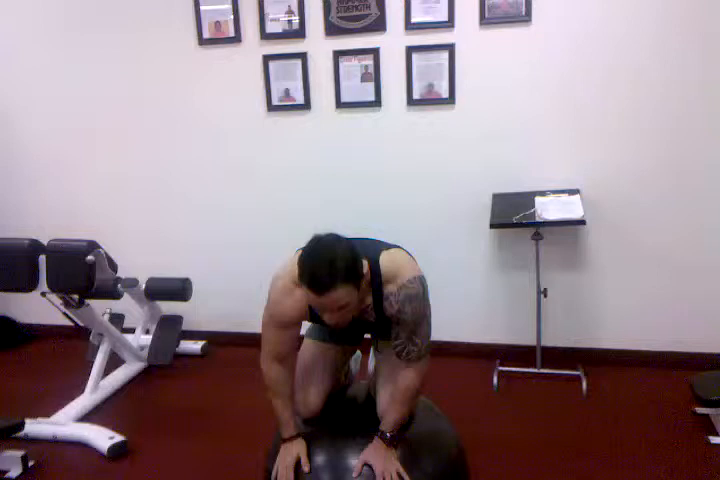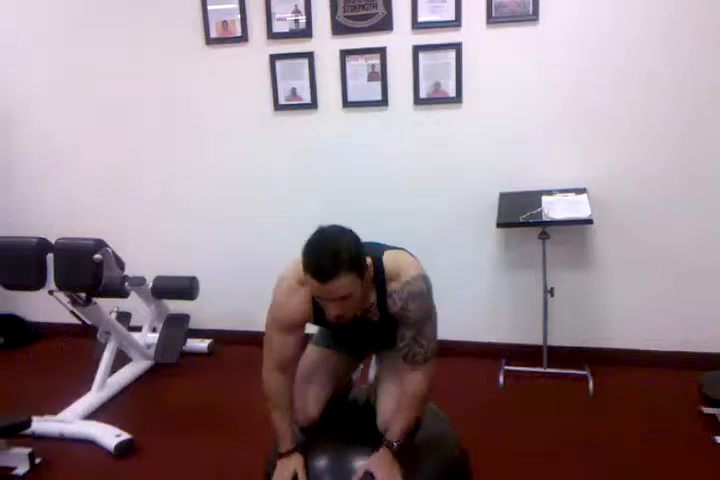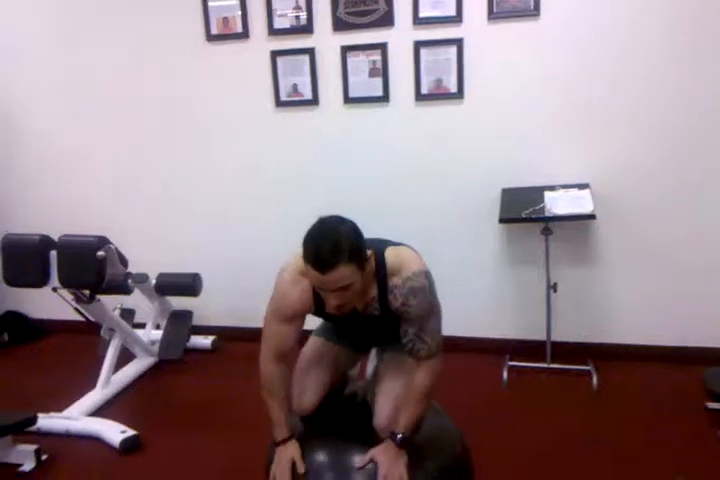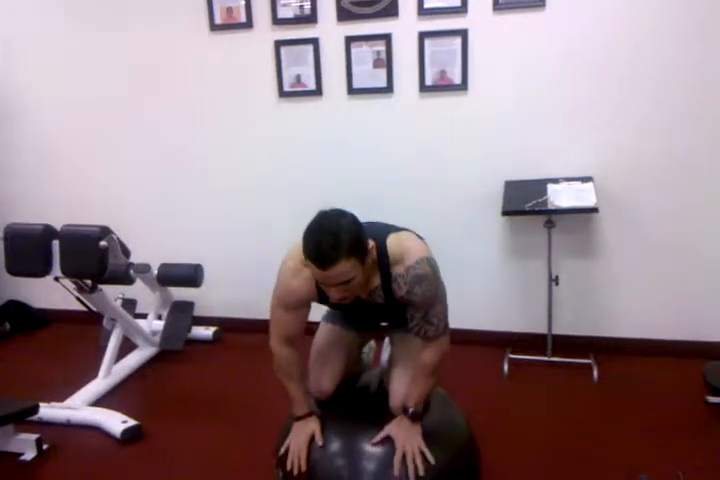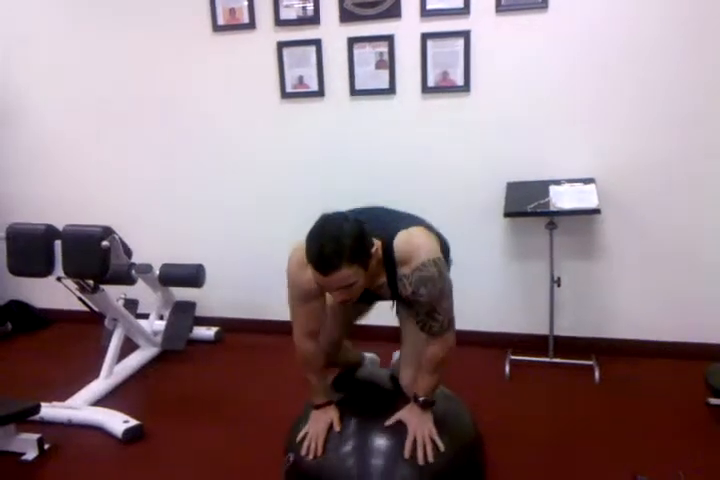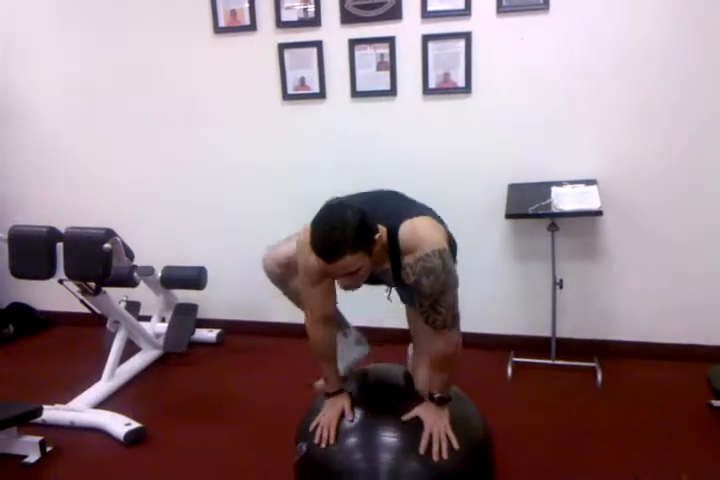
dt=0.3s
person 1, frame 1
left shoulder: (403, 284)
right shoulder: (287, 289)
left elbow: (412, 367)
right elbow: (274, 362)
left wrist: (385, 441)
right wrist: (290, 437)
left hip: (390, 316)
left knee: (390, 412)
right knee: (306, 408)
left ankle: (378, 377)
right ankle: (341, 377)
person 1, frame 2
left shoulder: (406, 284)
right shoulder: (292, 290)
left elbow: (419, 371)
right elbow: (277, 370)
left wrist: (390, 451)
right wrist: (287, 452)
left hip: (394, 333)
right hip: (338, 334)
left knee: (391, 424)
right knee: (305, 416)
left ankle: (381, 384)
right ankle: (343, 384)
person 1, frame 3
left shoulder: (408, 278)
right shoulder: (293, 282)
left elbow: (427, 364)
right elbow: (272, 361)
left wrist: (397, 442)
right wrist: (283, 440)
left hip: (398, 328)
right hip: (343, 326)
left knee: (385, 425)
right knee: (302, 404)
left ankle: (381, 374)
right ankle: (343, 374)
person 1, frame 4
left shoulder: (412, 266)
right shoulder: (296, 272)
left elbow: (436, 343)
right elbow: (282, 344)
left wrist: (410, 416)
right wrist: (302, 415)
left hip: (407, 309)
right hip: (351, 310)
left knee: (401, 404)
right knee: (319, 390)
left ankle: (395, 363)
right ankle: (355, 363)
person 1, frame 5
left shoulder: (421, 262)
right shoulder: (304, 261)
left elbow: (441, 339)
right elbow: (307, 337)
left wrist: (420, 405)
right wrist: (321, 404)
left hip: (410, 272)
right hip: (361, 276)
left knee: (413, 385)
left ankle: (403, 368)
right ankle: (359, 366)
person 1, frame 6
left shoulder: (425, 252)
right shoulder: (312, 246)
left elbow: (446, 335)
right elbow: (319, 322)
left wrist: (437, 402)
right wrist: (334, 392)
left hip: (413, 258)
right hip: (360, 251)
left knee: (426, 383)
right knee: (274, 262)
left ankle: (416, 361)
right ankle: (349, 341)
